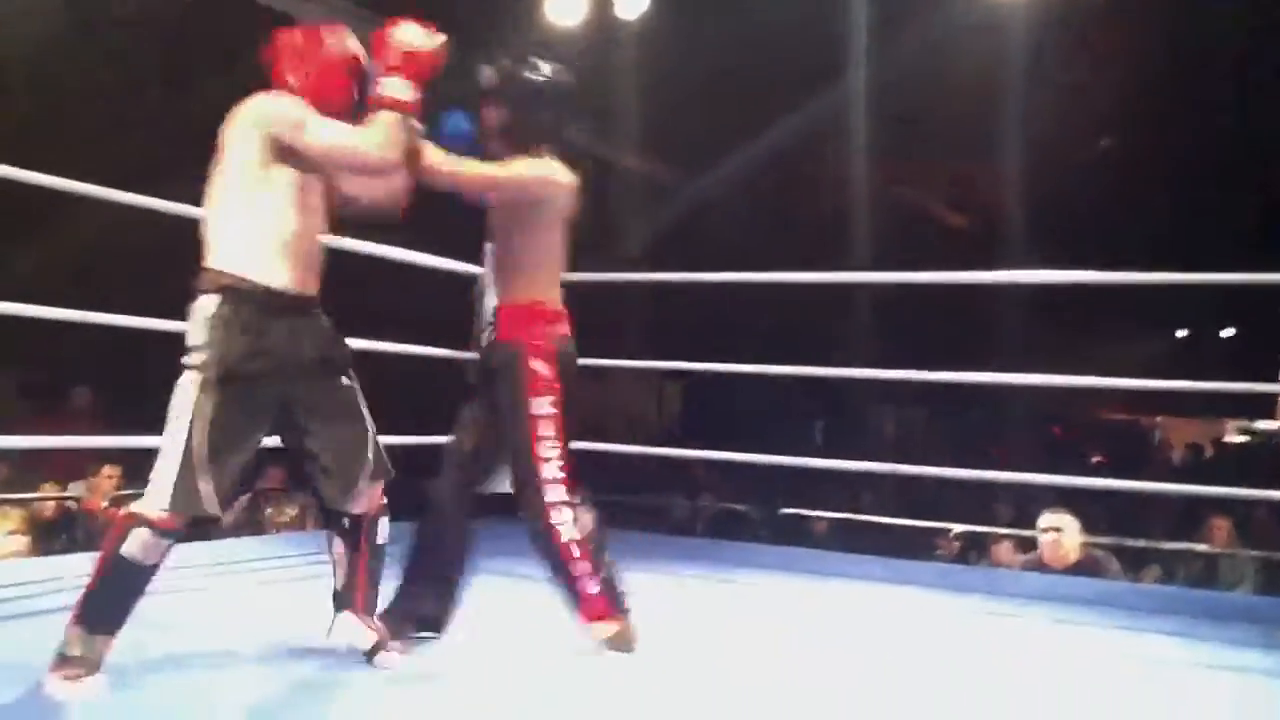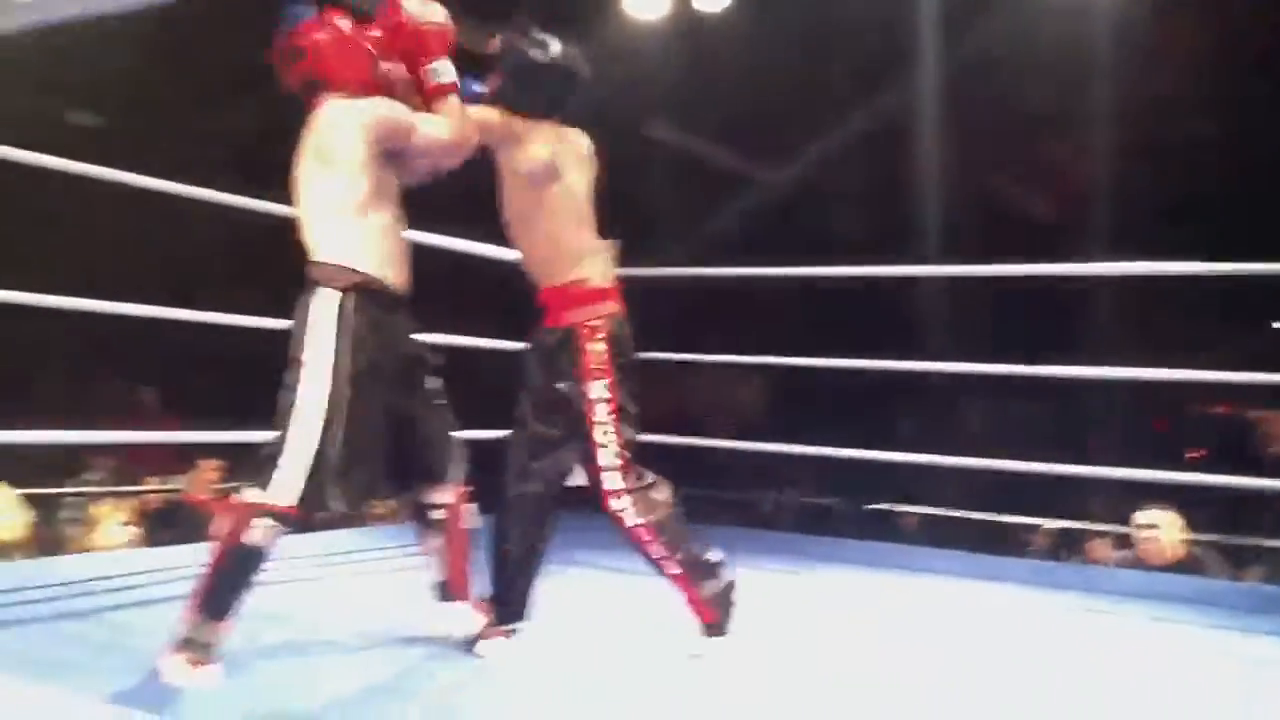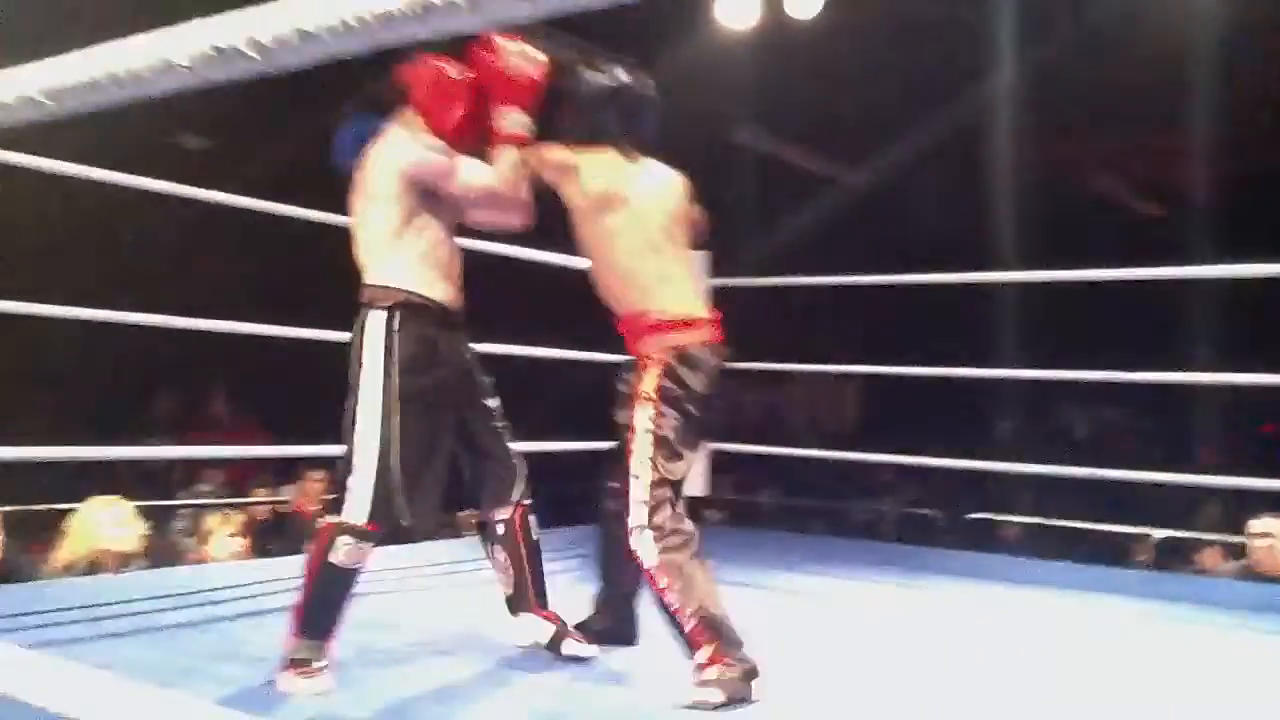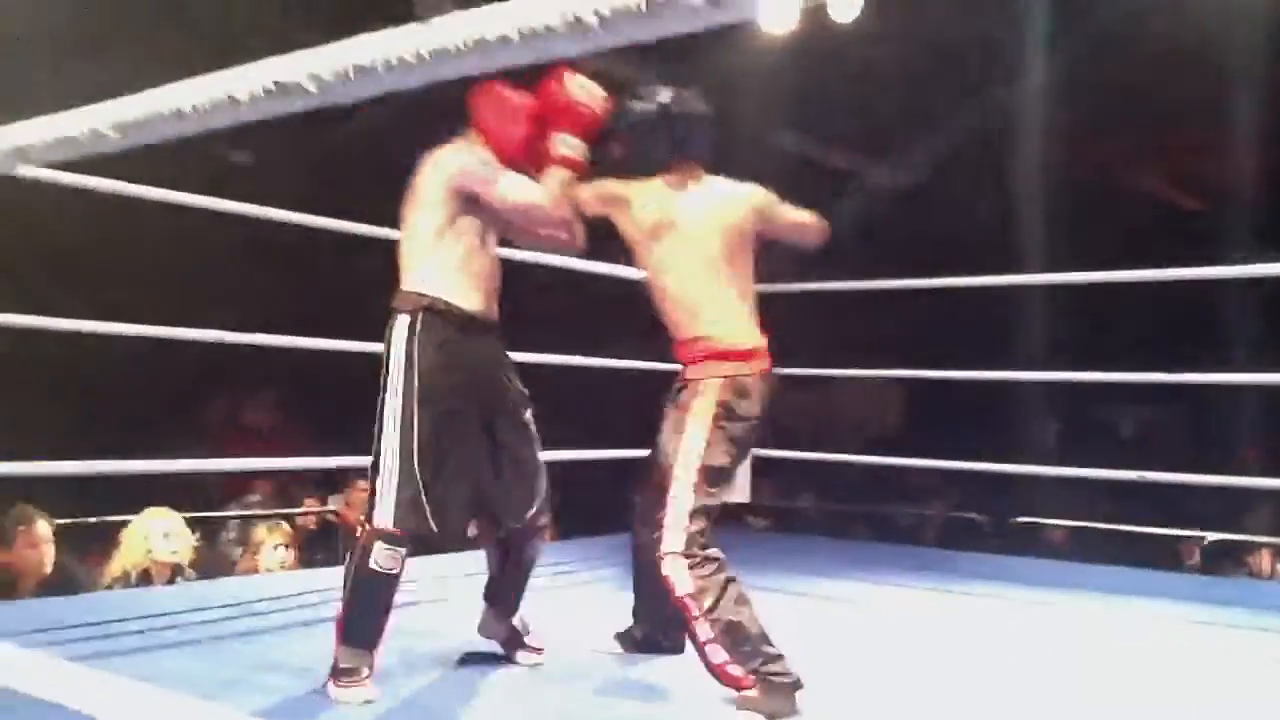
dt=0.2s
person 1, frame 1
left shoulder: (306, 145)
right shoulder: (268, 112)
left elbow: (384, 192)
right elbow: (375, 155)
left wrist: (392, 89)
right wrist: (401, 78)
left hip: (302, 328)
right hip: (237, 324)
left knee: (362, 478)
right knee: (173, 493)
left ankle: (358, 622)
right ankle: (81, 649)
person 1, frame 2
left shoulder: (342, 125)
right shoulder: (366, 114)
left elbow: (434, 152)
right elbow: (456, 142)
left wrist: (406, 69)
right wrist: (436, 64)
left hip: (383, 321)
right hip: (344, 315)
left knee: (445, 468)
right knee: (295, 485)
left ankle: (460, 609)
right ankle: (198, 636)
person 1, frame 3
left shoulder: (430, 163)
right shoulder: (405, 148)
left elbow: (516, 214)
right elbow: (506, 193)
left wrist: (504, 124)
right wrist: (513, 114)
left hip: (443, 340)
right hip: (399, 334)
left knee: (505, 481)
right knee: (370, 502)
left ankle: (536, 621)
right ankle: (305, 651)
person 1, frame 4
left shoulder: (499, 188)
right shoulder: (459, 161)
left elbow: (566, 236)
right elbow: (545, 207)
left wrist: (568, 148)
right wrist: (566, 138)
left hip: (482, 347)
right hip: (429, 339)
left knee: (523, 495)
right knee: (403, 507)
left ankle: (500, 626)
right ankle: (351, 658)
person 2, frame 1
left shoulder: (548, 178)
right shoulder: (519, 172)
left elbow: (455, 176)
left hip: (534, 344)
right hip: (507, 338)
left knee: (550, 487)
right knee: (457, 478)
left ankle: (609, 618)
right ankle: (418, 611)
person 2, frame 2
left shoulder: (518, 133)
right shoulder: (574, 142)
left hip: (586, 321)
right hip: (567, 322)
left knee: (613, 473)
right knee: (529, 472)
left ankle: (705, 584)
right ankle: (506, 609)
person 2, frame 3
left shoulder: (578, 168)
right shoulder: (668, 180)
right elbow: (692, 224)
left hip: (667, 350)
right hip: (699, 342)
left knee: (648, 514)
right knee: (626, 492)
left ankle: (724, 661)
right ankle: (613, 620)
person 2, frame 4
left shoulder: (624, 196)
right shoulder: (742, 197)
right elbow: (814, 231)
left hip: (713, 378)
right hip: (748, 371)
left knee: (676, 540)
right knee: (655, 508)
right ankle: (652, 628)
